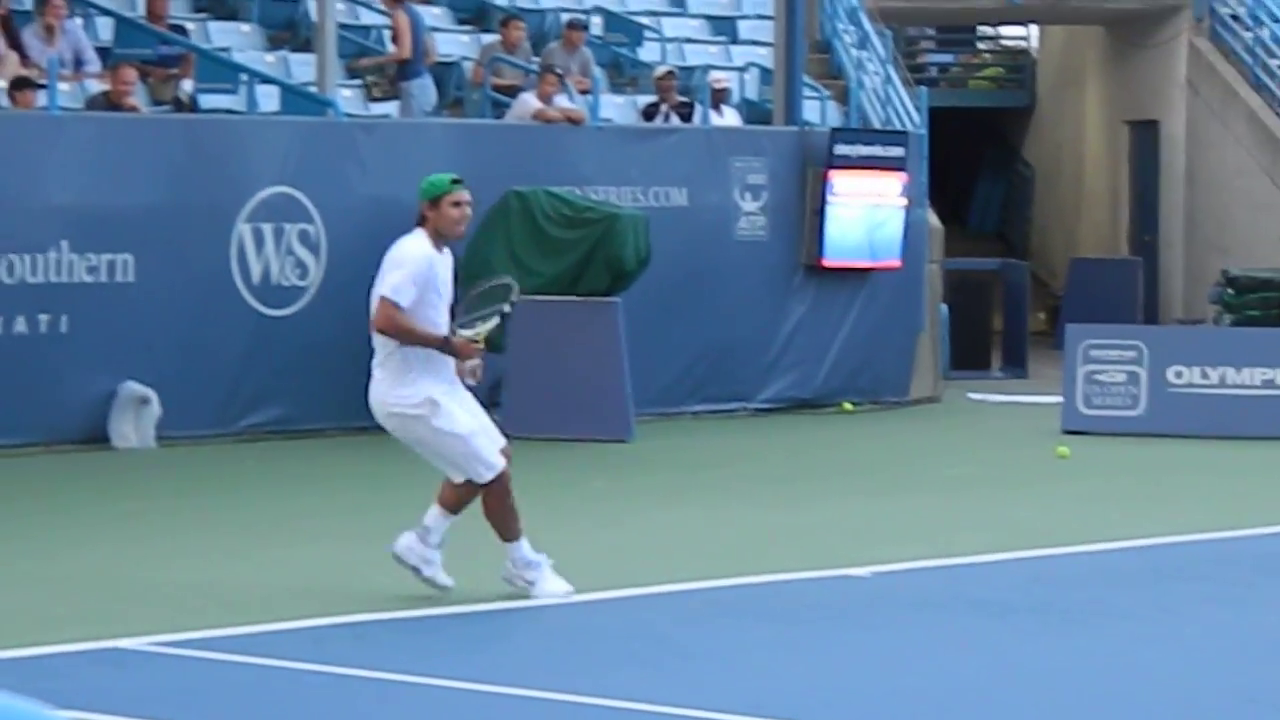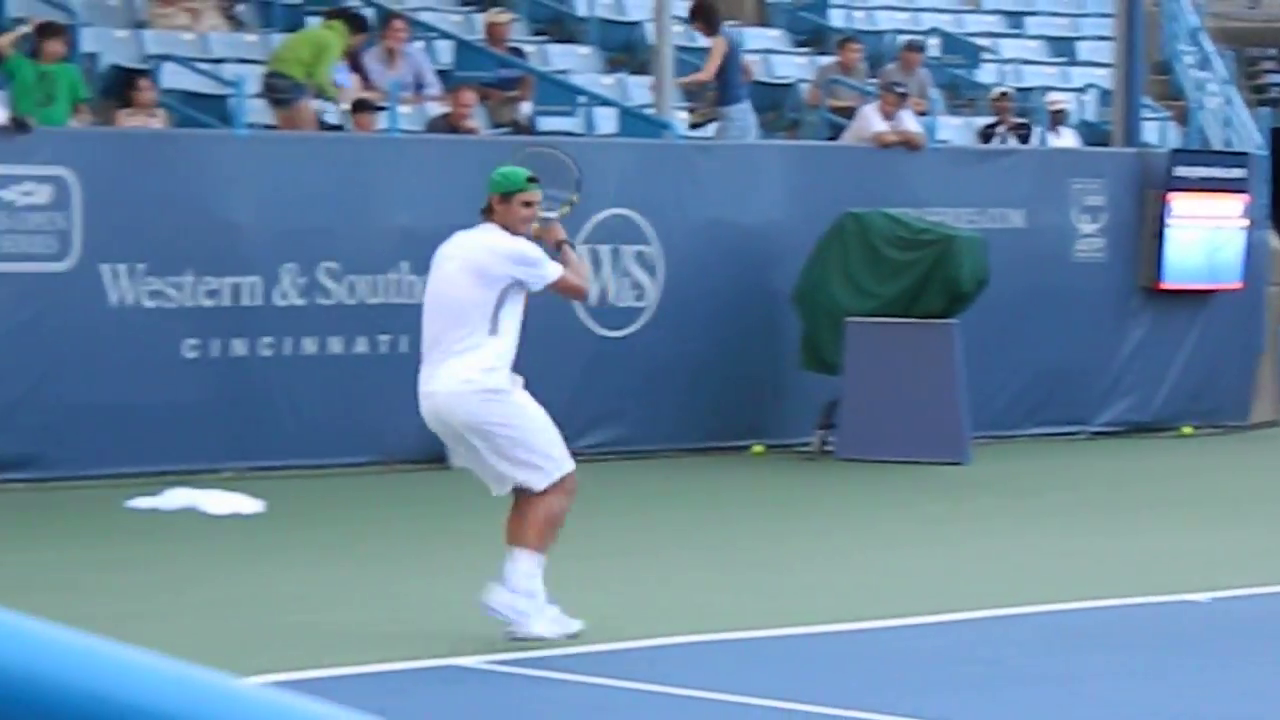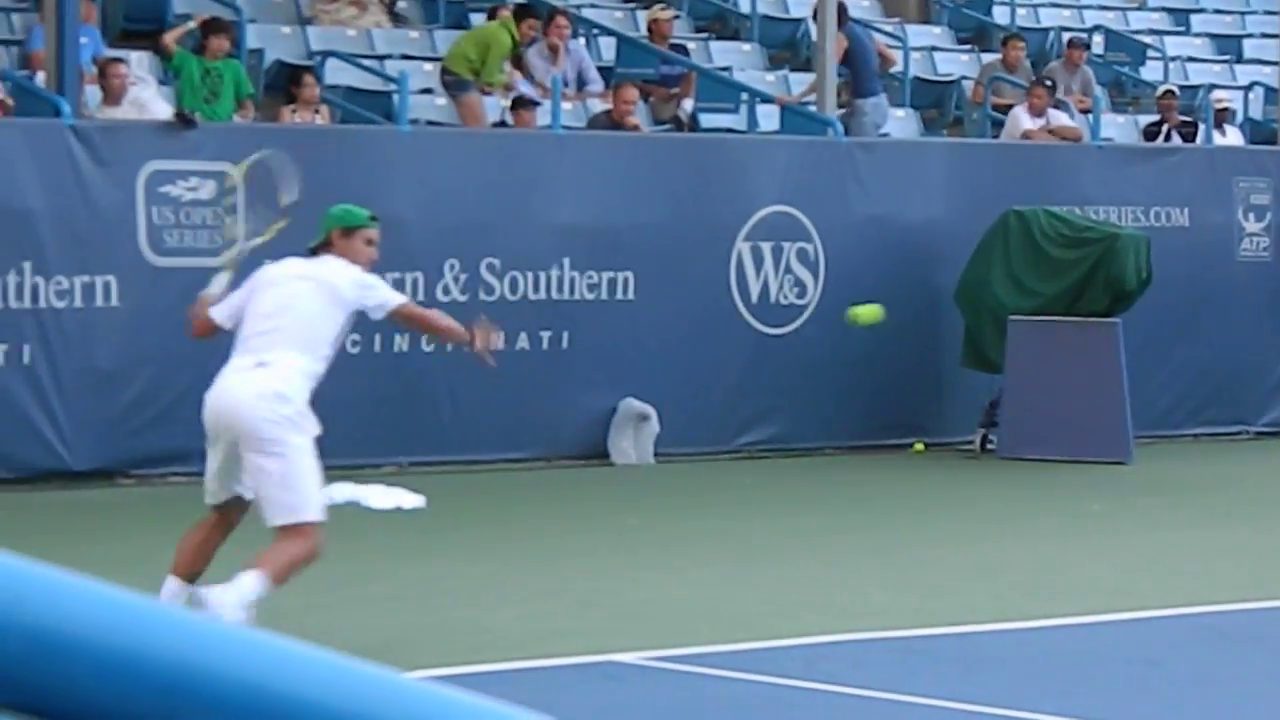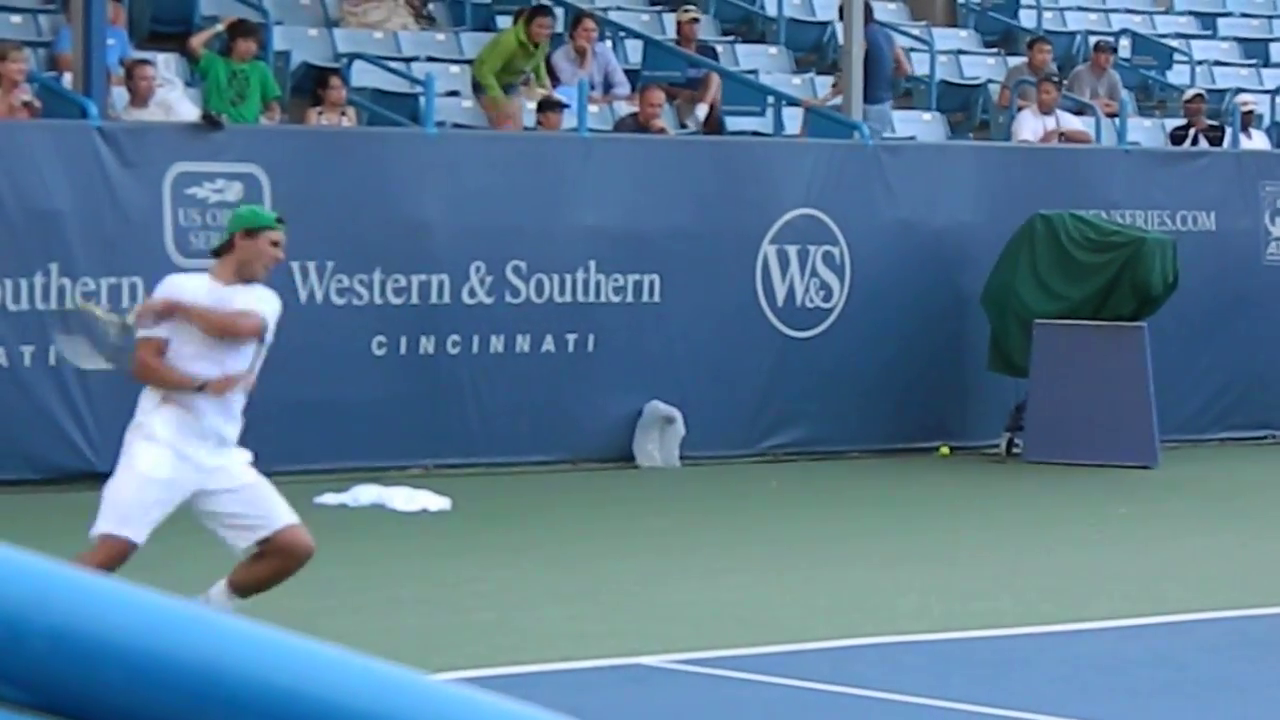
dt=0.5s
person 1, frame 1
left shoulder: (438, 255)
right shoulder: (415, 254)
right elbow: (383, 320)
left wrist: (458, 358)
right wrist: (446, 343)
left hip: (436, 386)
right hip: (413, 398)
left knee: (492, 458)
right knee: (495, 475)
left ankle: (422, 541)
right ankle: (526, 566)
person 1, frame 2
left shoulder: (455, 247)
right shoulder: (511, 251)
right elbow: (580, 287)
right wrist: (564, 245)
left hip: (437, 395)
right hip: (481, 391)
left knee: (528, 489)
right knee: (559, 486)
left ankle: (524, 599)
right ankle: (518, 596)
person 1, frame 3
left shoulder: (268, 275)
right shoulder: (352, 280)
left elbow: (201, 328)
right elbow: (423, 319)
left wrist: (205, 300)
right wrist: (472, 337)
left hip: (222, 397)
right hip: (272, 405)
left knee: (225, 511)
right knee: (301, 540)
right ankle: (225, 605)
person 1, frame 4
left shoulder: (266, 300)
right shoulder: (176, 285)
left elbow: (241, 329)
right elbow: (145, 361)
left wrist: (176, 308)
right wrist: (202, 386)
left hip: (220, 456)
right hip: (160, 443)
left knee: (297, 548)
right knee: (108, 553)
left ankle: (213, 608)
